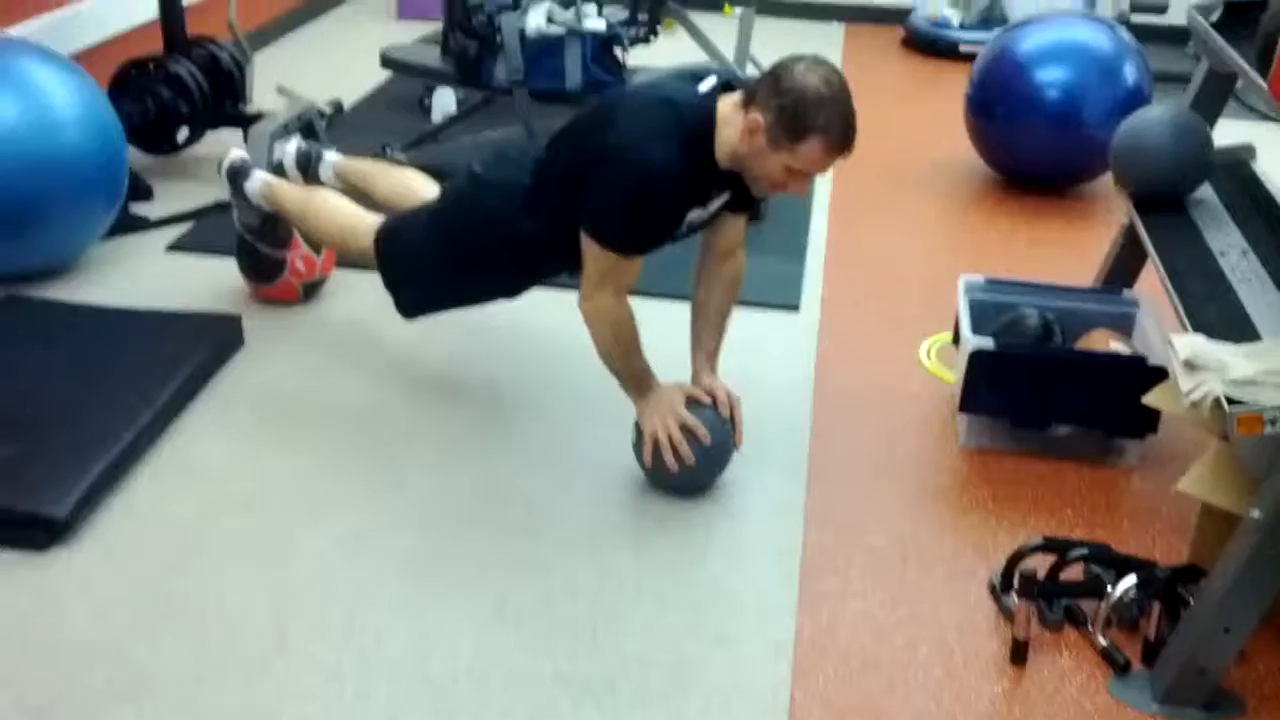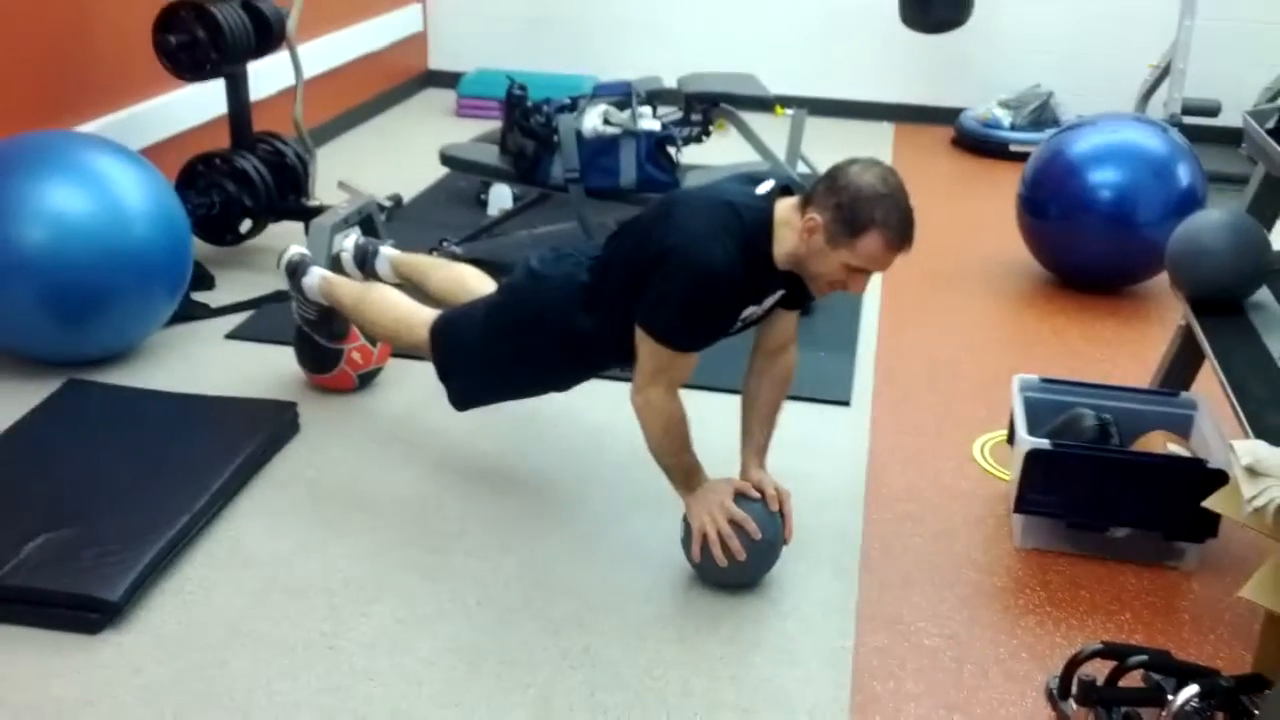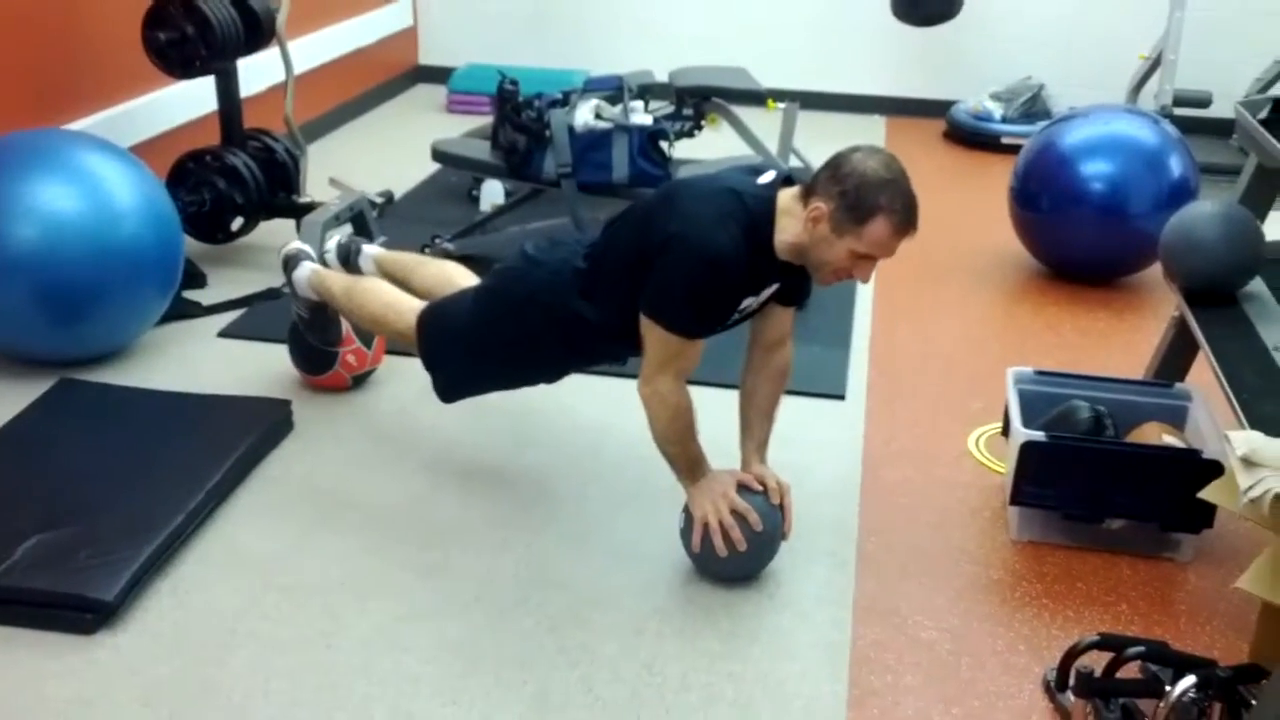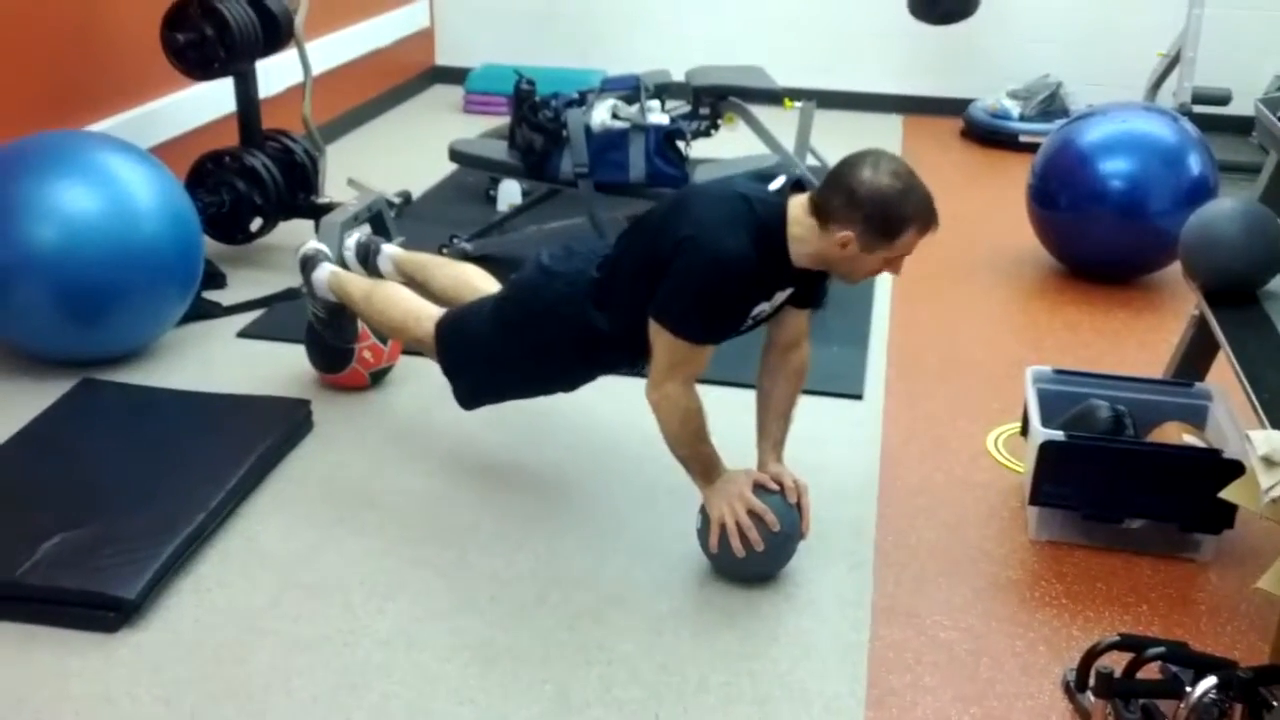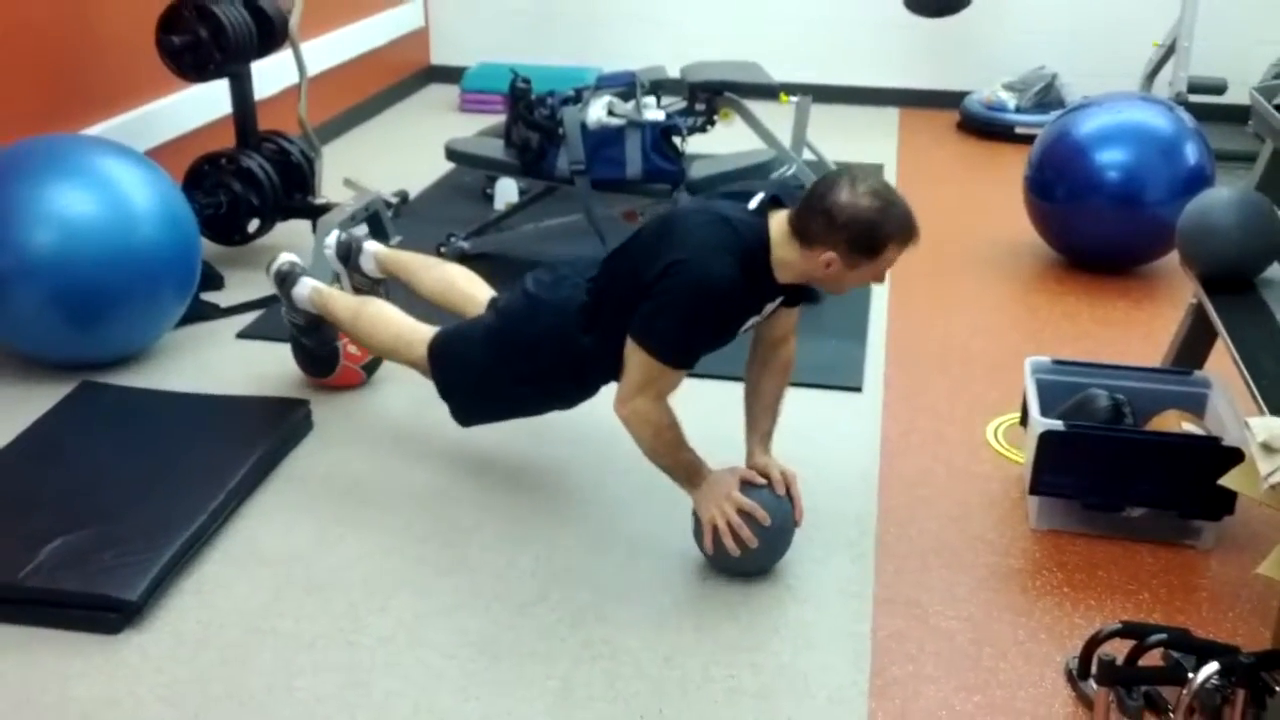
dt=1s
person 1, frame 1
left shoulder: (745, 130)
right shoulder: (649, 157)
left elbow: (724, 256)
right elbow: (601, 297)
left wrist: (706, 369)
right wrist: (647, 396)
left hip: (554, 203)
right hip: (502, 225)
left knee: (429, 205)
right knee: (380, 240)
left ankle: (320, 162)
right ankle: (259, 185)
person 1, frame 2
left shoulder: (798, 232)
right shoulder: (707, 258)
left elbow: (775, 353)
right elbow: (653, 390)
left wrist: (755, 464)
right wrist: (695, 491)
left hip: (605, 297)
right hip: (556, 319)
left knee: (485, 298)
right knee: (437, 334)
left ankle: (376, 257)
right ankle: (316, 280)
person 1, frame 3
left shoulder: (798, 226)
right shoulder: (709, 244)
left elbow: (771, 349)
right elbow: (661, 382)
left wrist: (755, 460)
right wrist: (698, 482)
left hip: (595, 294)
right hip: (548, 309)
left knee: (467, 297)
right knee: (425, 327)
left ankle: (362, 256)
right ankle: (311, 277)
person 1, frame 4
left shoulder: (810, 227)
right shoulder: (719, 251)
left elbow: (787, 350)
right elbow: (669, 386)
left wrist: (771, 459)
right wrist: (715, 482)
left hip: (609, 295)
right hip: (561, 318)
left knee: (488, 301)
right knee: (438, 332)
left ankle: (382, 257)
right ankle: (329, 277)
person 1, frame 5
left shoulder: (794, 228)
right shoulder: (705, 275)
left elbow: (774, 344)
right elbow: (638, 402)
left wrist: (759, 451)
right wrist: (702, 486)
left hip: (593, 297)
right hip: (550, 343)
left knee: (483, 306)
right knee: (427, 349)
left ankle: (367, 255)
right ankle: (305, 291)
